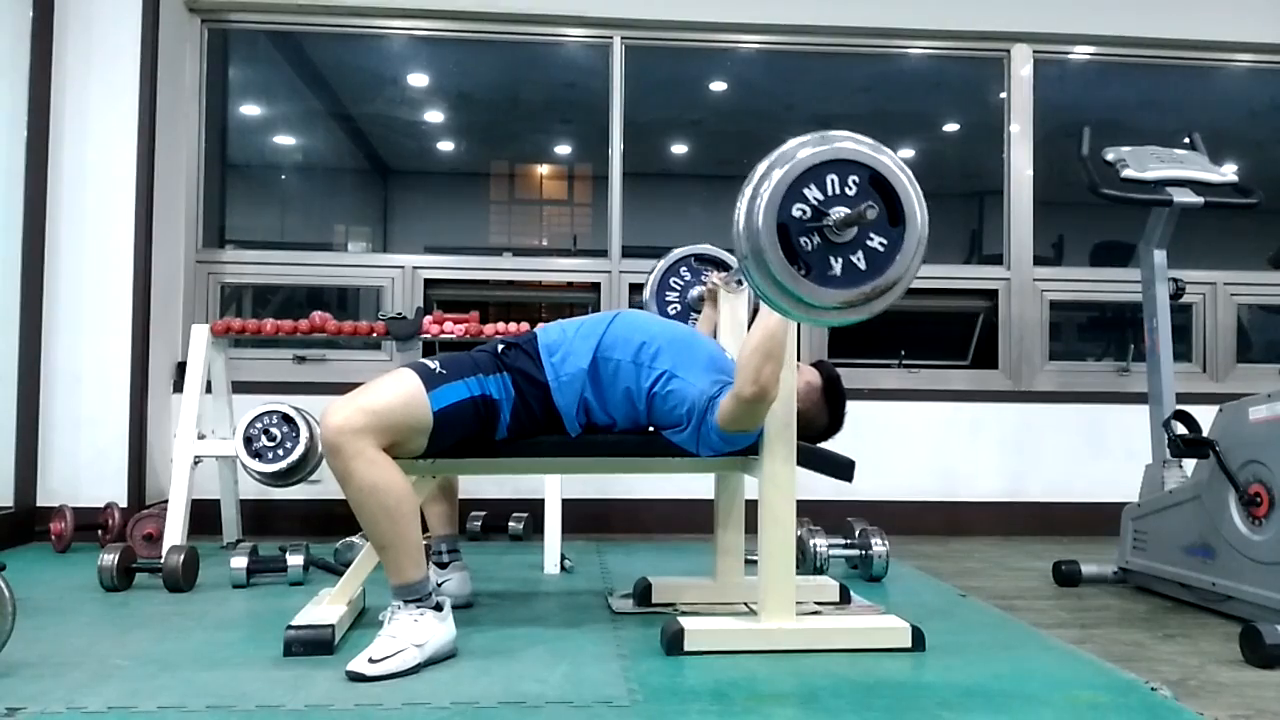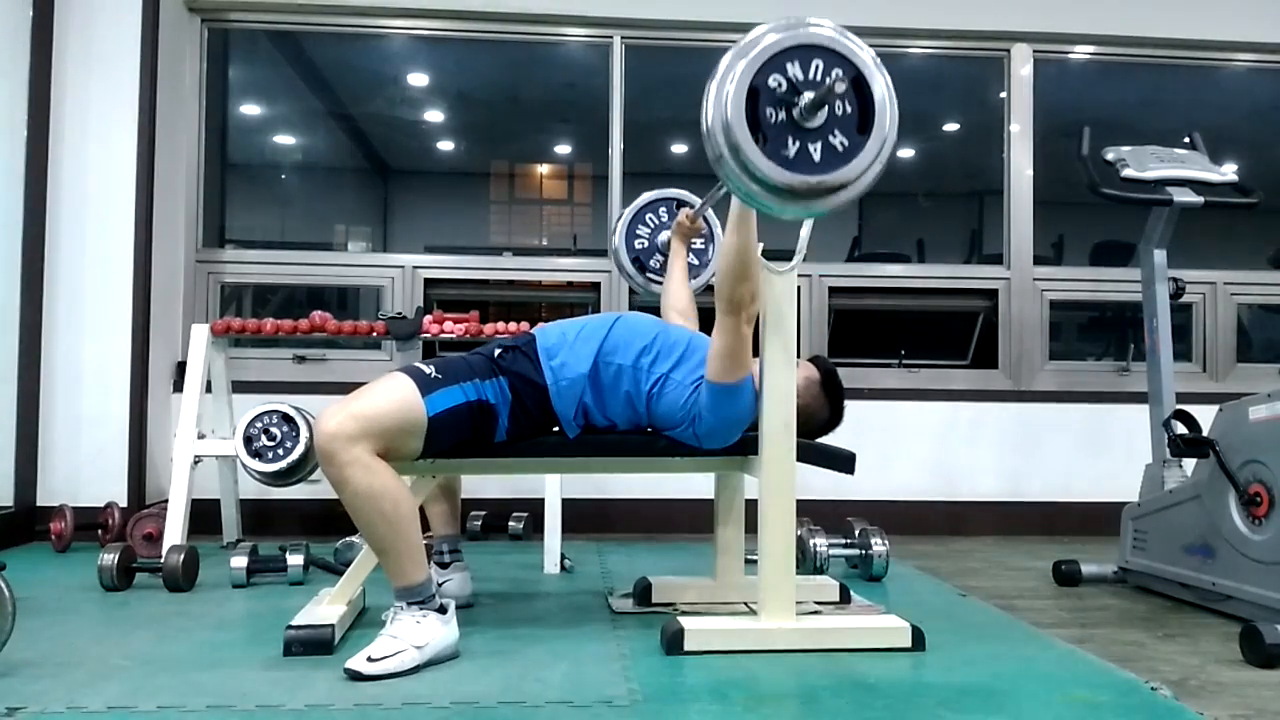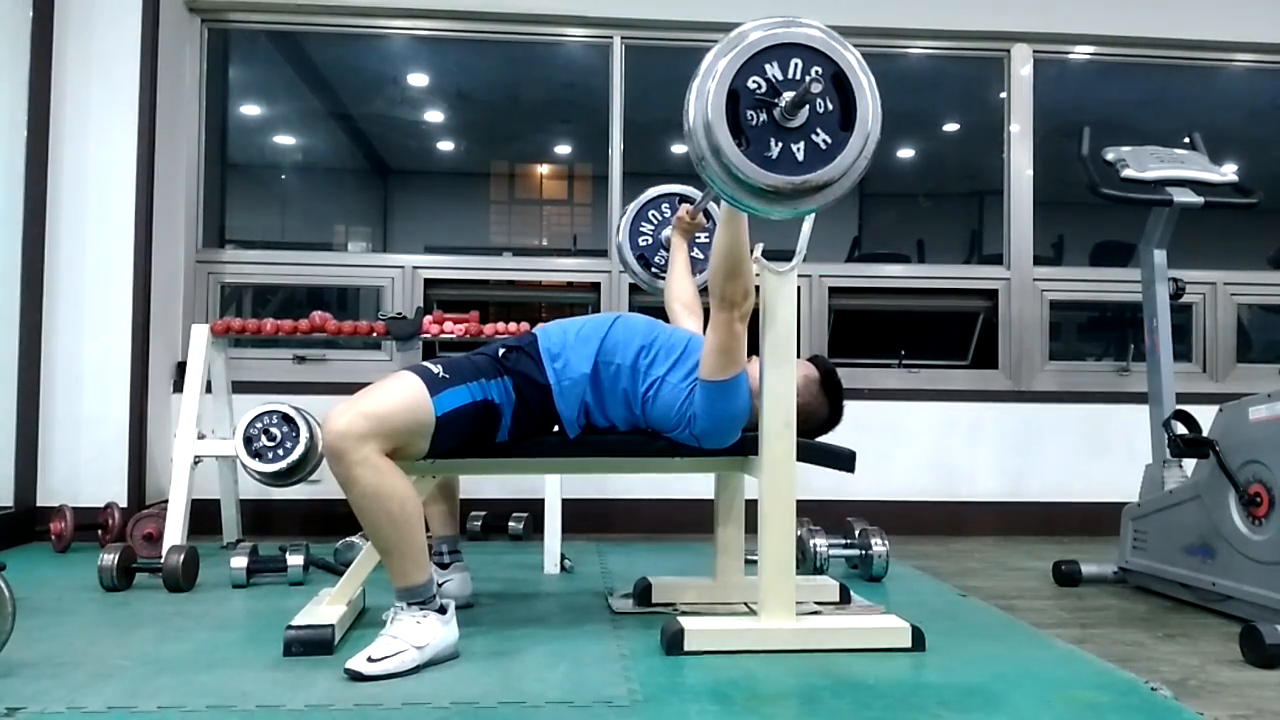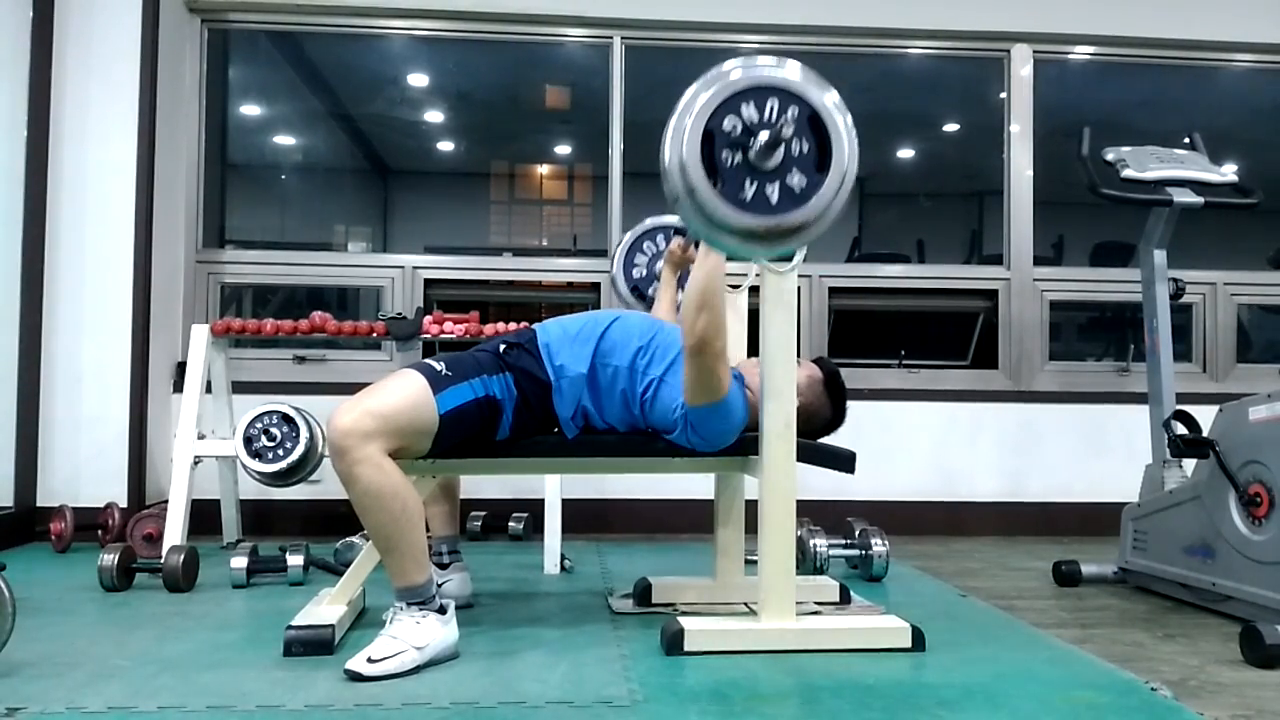
dt=0.7s
person 1, frame 1
left shoulder: (730, 415)
right shoulder: (725, 379)
left elbow: (754, 386)
right wrist: (714, 304)
left knee: (347, 427)
left ankle: (421, 613)
right ankle: (444, 566)
person 1, frame 2
left shoulder: (725, 412)
right shoulder: (722, 372)
left elbow: (737, 308)
right elbow: (678, 315)
left wrist: (747, 194)
right wrist: (678, 243)
left knee: (340, 433)
left ankle: (423, 615)
right ankle: (445, 566)
person 1, frame 3
left shoulder: (720, 412)
right shoulder: (714, 370)
left elbow: (732, 305)
right elbow: (686, 308)
right wrist: (679, 239)
left knee: (349, 433)
left ankle: (424, 614)
right ankle: (443, 565)
person 1, frame 4
left shoulder: (723, 412)
right shoulder: (732, 383)
left elbow: (700, 337)
right elbow: (662, 340)
left wrist: (714, 238)
right wrist: (672, 270)
left knee: (354, 431)
left ankle: (425, 614)
right ankle: (444, 568)
